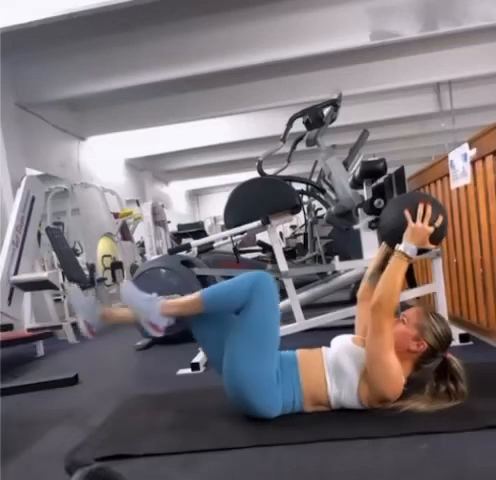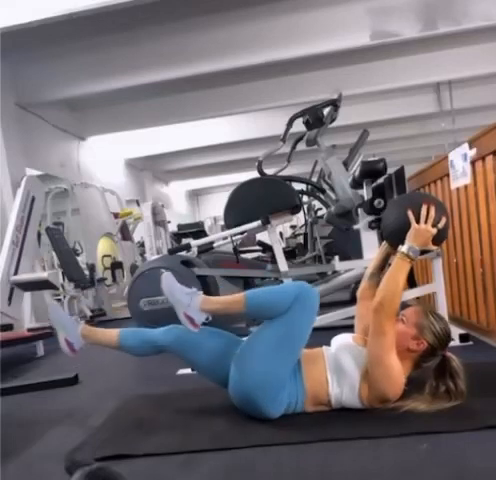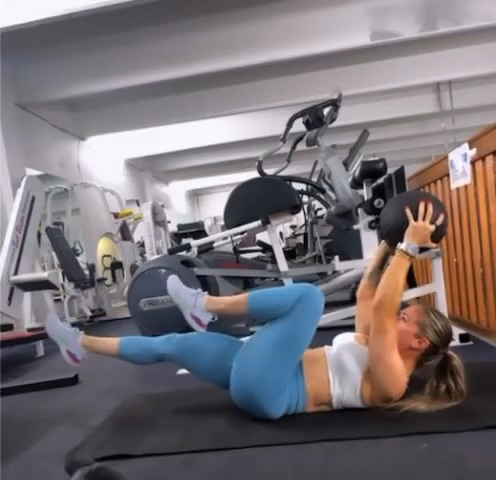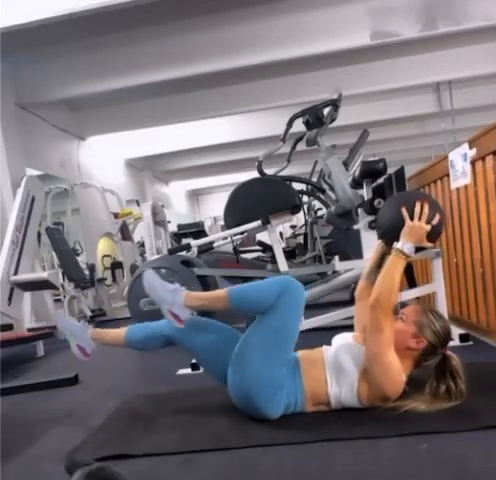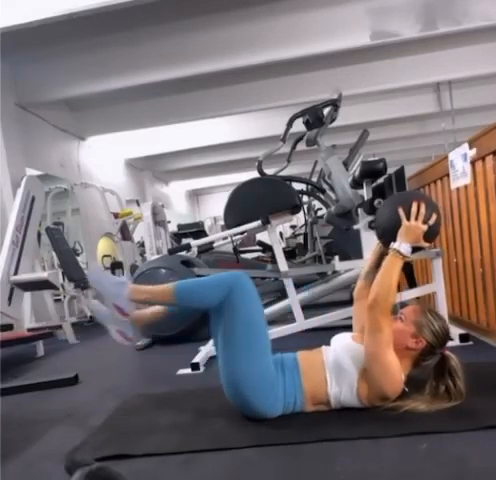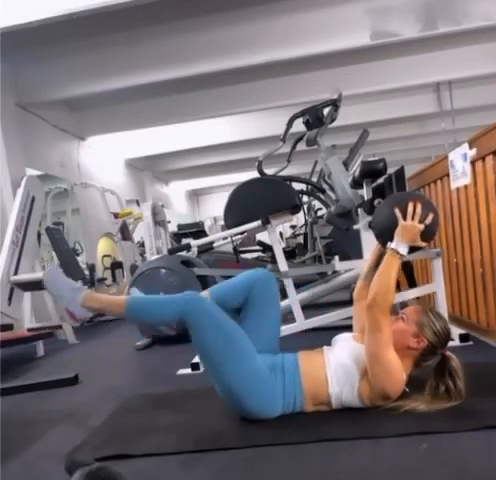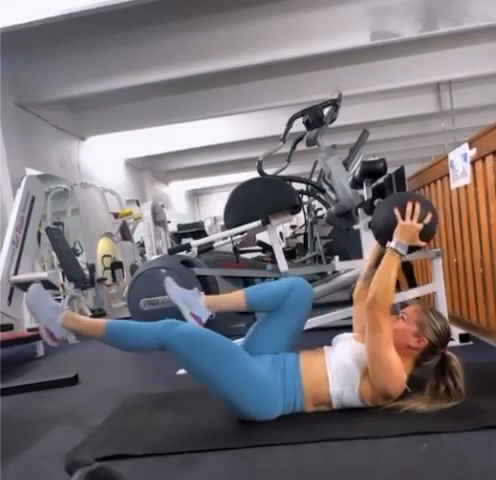
dt=0.2s
person 1, frame 1
left shoulder: (388, 381)
right shoulder: (373, 352)
left elbow: (378, 310)
right elbow: (366, 298)
left wrist: (407, 249)
right wrist: (387, 246)
left hip: (261, 391)
right hip: (266, 370)
left knee: (260, 283)
right knee: (202, 307)
left ankle: (160, 309)
right ankle: (105, 316)
person 1, frame 2
left shoulder: (389, 381)
right shoulder: (370, 351)
left elbow: (379, 311)
right elbow: (366, 297)
left wrist: (410, 251)
right wrist: (386, 248)
left hip: (262, 391)
right hip: (257, 376)
left knee: (304, 294)
right knee: (172, 336)
left ankle: (200, 304)
right ankle: (83, 334)
person 1, frame 3
left shoulder: (391, 380)
right shoulder: (372, 349)
left elbow: (382, 309)
right elbow: (366, 297)
left wrist: (409, 247)
right wrist: (387, 246)
left hip: (262, 390)
right hip: (257, 374)
left knee: (309, 295)
right knee: (172, 343)
left ankle: (208, 305)
right ankle: (84, 344)
person 1, frame 4
left shoulder: (389, 378)
right shoulder: (373, 349)
left elbow: (378, 308)
right elbow: (364, 296)
left wrist: (405, 247)
right wrist: (385, 244)
left hip: (261, 391)
right hip: (257, 376)
left knee: (289, 288)
right knee: (179, 328)
left ankle: (186, 300)
right ankle: (93, 338)
person 1, frame 5
left shoulder: (388, 378)
right shoulder: (369, 348)
left elbow: (376, 309)
right elbow: (362, 296)
left wrist: (402, 247)
right wrist: (384, 244)
left hip: (259, 392)
right hip: (271, 373)
left knee: (235, 283)
right knee: (213, 296)
left ankle: (132, 296)
right ankle: (131, 319)
person 1, frame 6
left shoulder: (389, 379)
right shoulder: (369, 349)
left elbow: (375, 307)
right elbow: (363, 296)
left wrist: (400, 246)
right wrist: (381, 247)
left hip: (259, 393)
right hip: (268, 368)
left knee: (192, 305)
right knee: (260, 279)
left ankle: (87, 301)
right ankle: (170, 317)
person 1, frame 7
left shoulder: (389, 379)
right shoulder: (371, 350)
left elbow: (375, 308)
right elbow: (362, 297)
left wrist: (399, 247)
right wrist: (380, 246)
left hip: (259, 393)
right hip: (265, 367)
left knee: (174, 333)
right knee: (298, 289)
left ankle: (66, 322)
right ankle: (201, 306)
